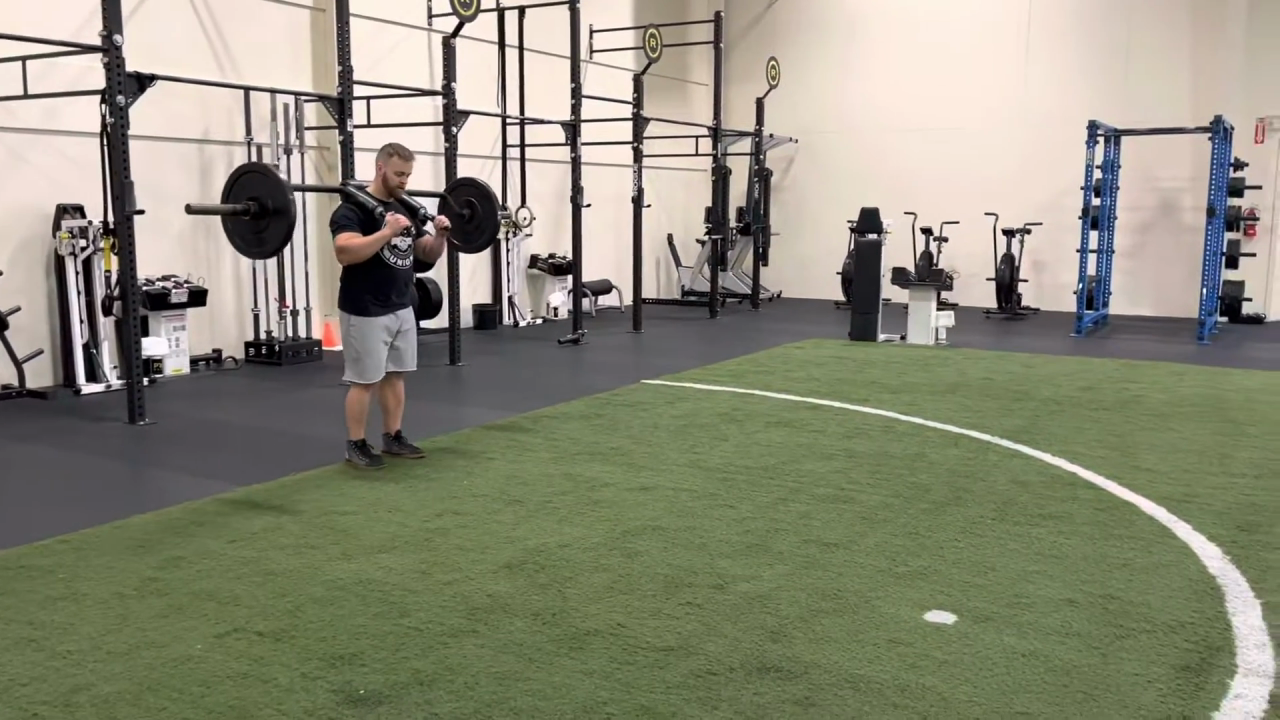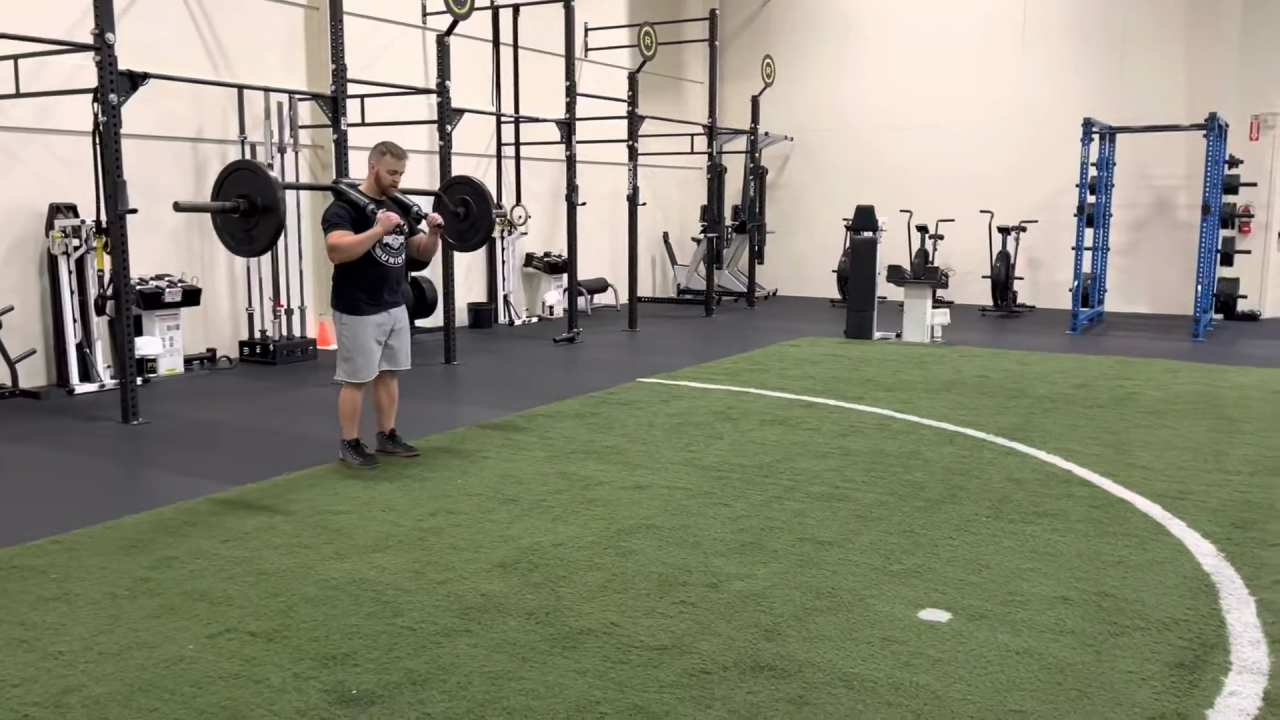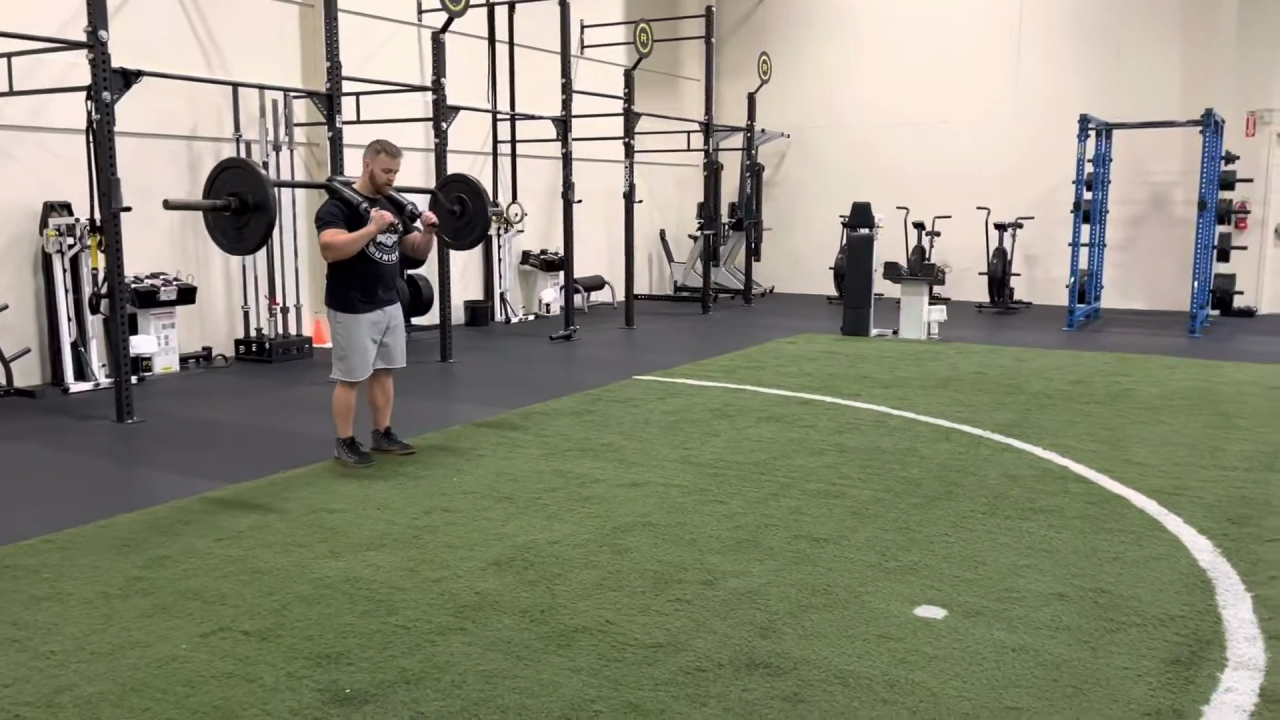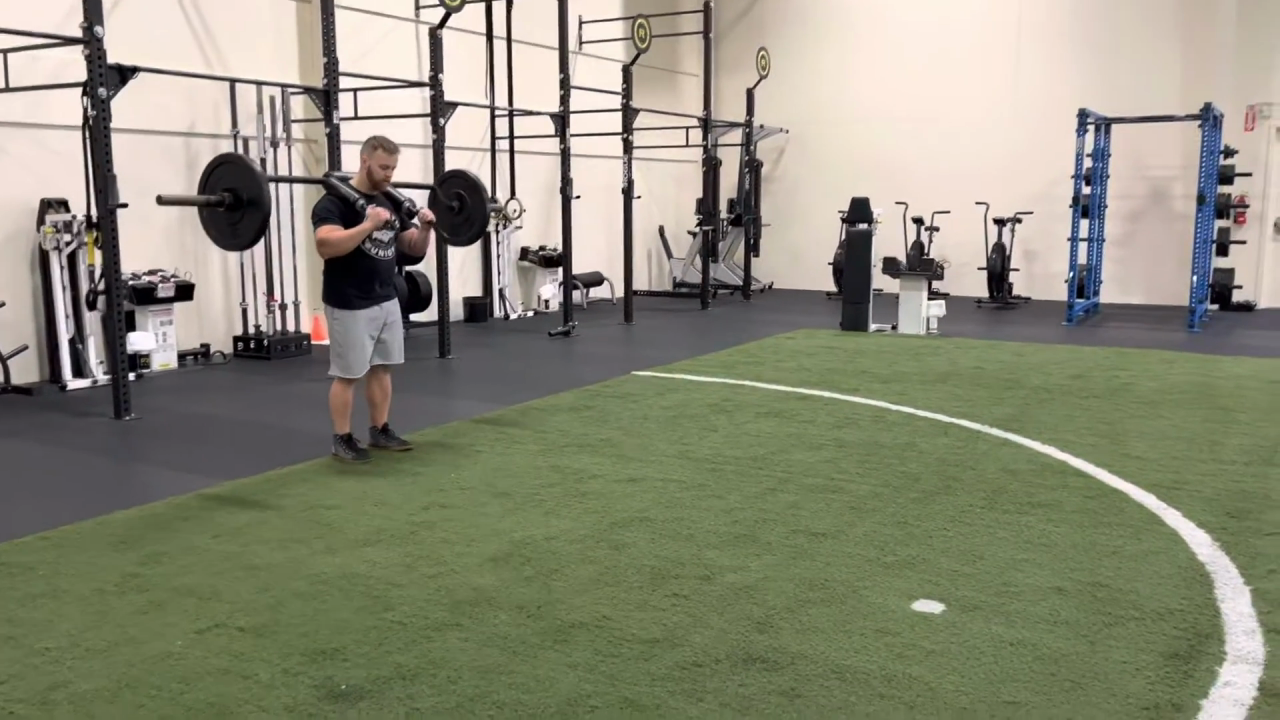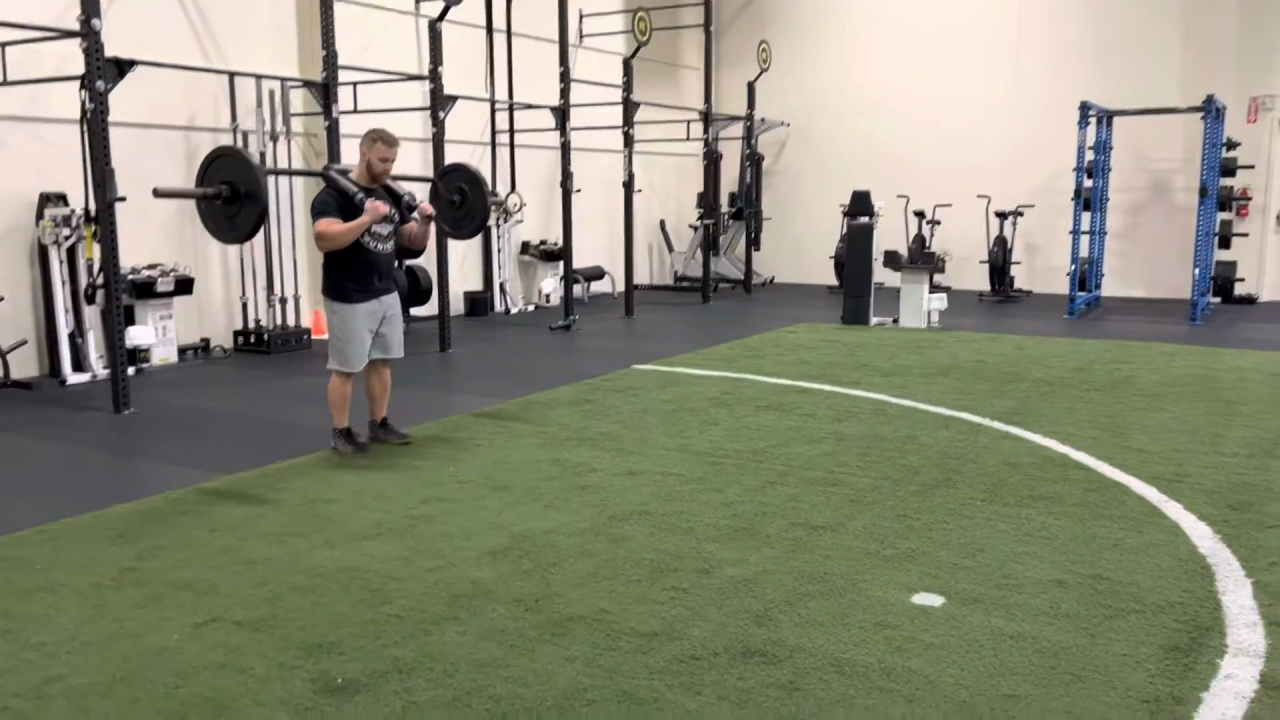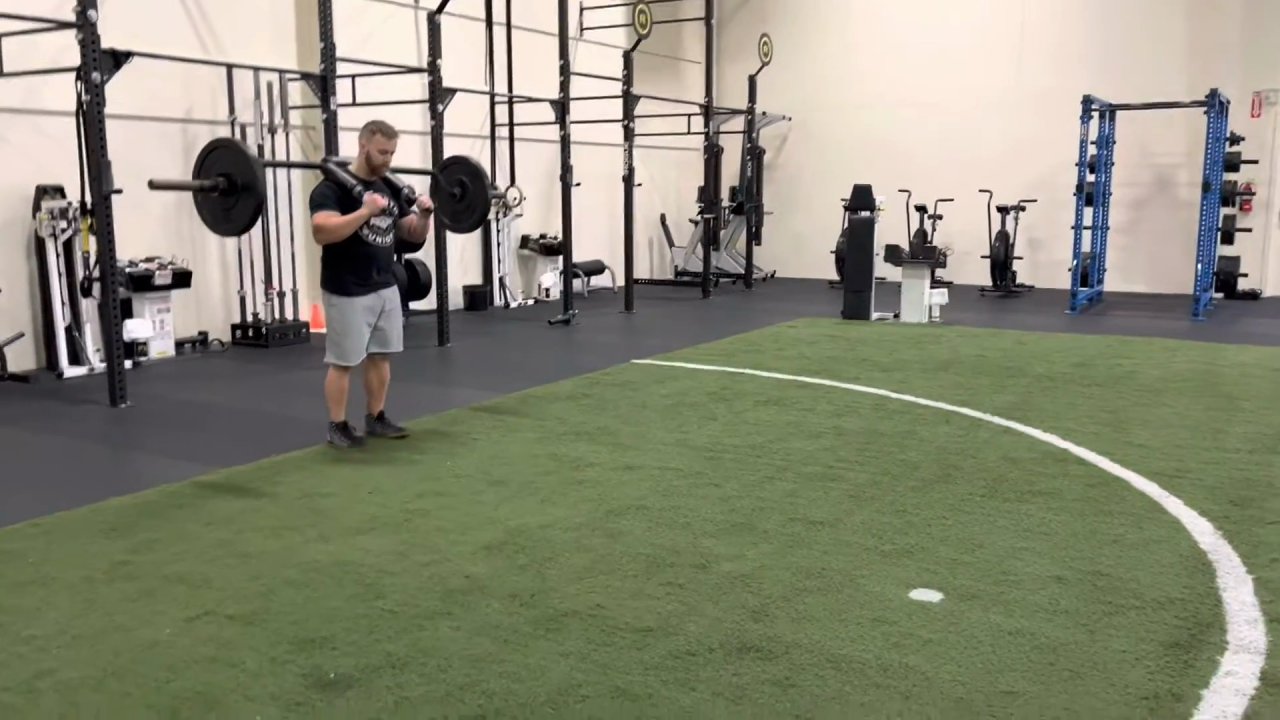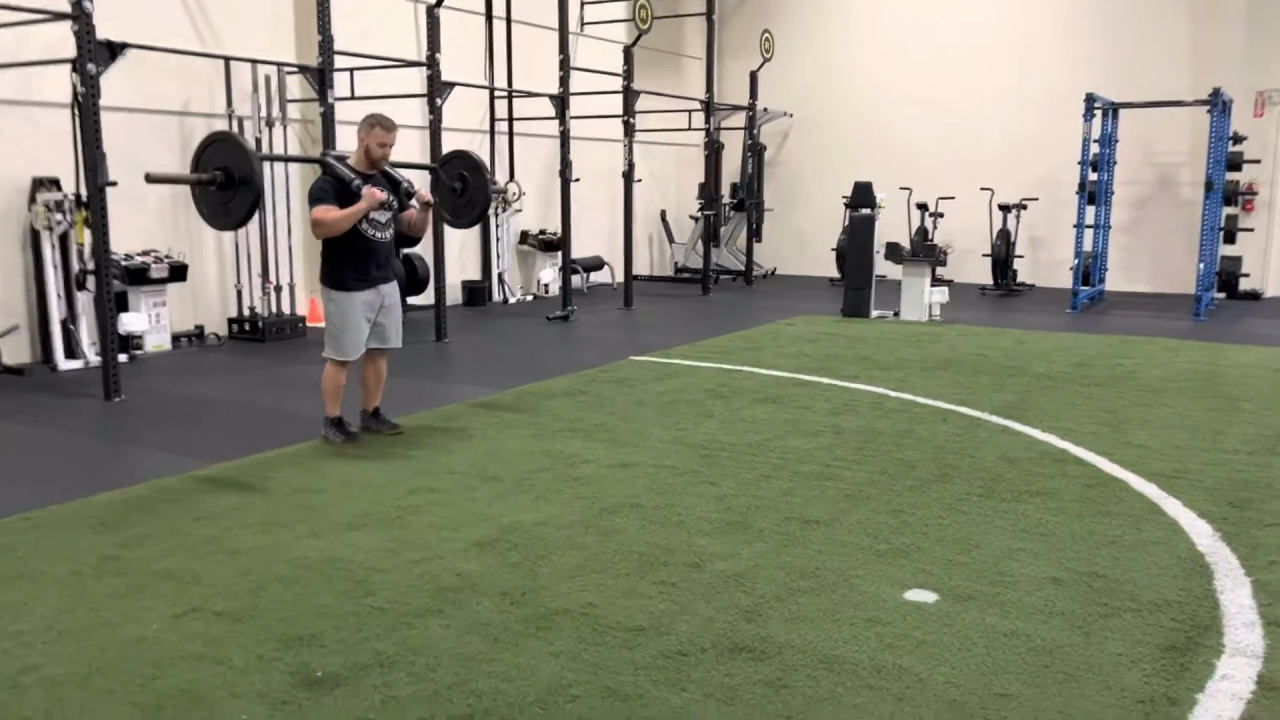
dt=0.1s
person 1, frame 1
left shoulder: (405, 209)
right shoulder: (353, 209)
left elbow: (428, 255)
right elbow: (345, 252)
left wrist: (440, 235)
right wrist: (387, 232)
left hip: (401, 308)
right hip: (365, 311)
left knee: (395, 375)
right knee: (365, 380)
left ankle: (393, 437)
right ankle: (355, 444)
person 1, frame 2
left shoulder: (398, 208)
right shoulder: (345, 207)
left elbow: (423, 253)
right elbow: (336, 250)
left wrist: (433, 232)
right wrist: (378, 230)
left hip: (395, 306)
right hip: (358, 310)
left knee: (389, 373)
right knee: (356, 379)
left ankle: (388, 436)
right ankle: (350, 444)
person 1, frame 3
left shoulder: (393, 206)
right shoulder: (339, 205)
left elbow: (418, 251)
right elbow: (330, 249)
left wrist: (428, 231)
right wrist: (372, 228)
left hip: (390, 304)
right hip: (353, 308)
left knee: (384, 371)
right knee: (350, 378)
left ankle: (383, 434)
right ankle: (344, 442)
person 1, frame 4
left shoulder: (390, 203)
right shoulder: (335, 202)
left elbow: (416, 248)
right elbow: (325, 245)
left wrist: (424, 228)
right wrist: (368, 225)
left hip: (386, 300)
right hip: (350, 305)
left knee: (382, 368)
right knee: (347, 374)
left ankle: (381, 430)
right ankle: (342, 439)
person 1, frame 5
left shoulder: (390, 196)
right shoulder: (334, 195)
left elbow: (415, 242)
right elbow: (324, 238)
left wrist: (424, 221)
right wrist: (367, 218)
left hip: (386, 294)
right hip: (349, 298)
left knee: (382, 362)
right knee: (346, 368)
left ankle: (380, 424)
right ankle: (341, 433)
person 1, frame 6
left shoulder: (389, 189)
right shoulder: (333, 187)
left elbow: (415, 235)
right elbow: (322, 232)
left wrist: (424, 214)
right wrist: (365, 211)
left hip: (386, 287)
right hip: (348, 291)
left knee: (381, 355)
right knee: (343, 362)
left ankle: (376, 418)
right ankle: (337, 426)
person 1, frame 7
left shoulder: (389, 183)
right shoulder: (332, 181)
left elbow: (415, 229)
right elbow: (320, 226)
left wrist: (424, 208)
right wrist: (364, 204)
left hip: (386, 282)
right hip: (347, 286)
left knee: (379, 351)
right knee: (341, 357)
left ankle: (371, 414)
right ankle: (332, 422)
